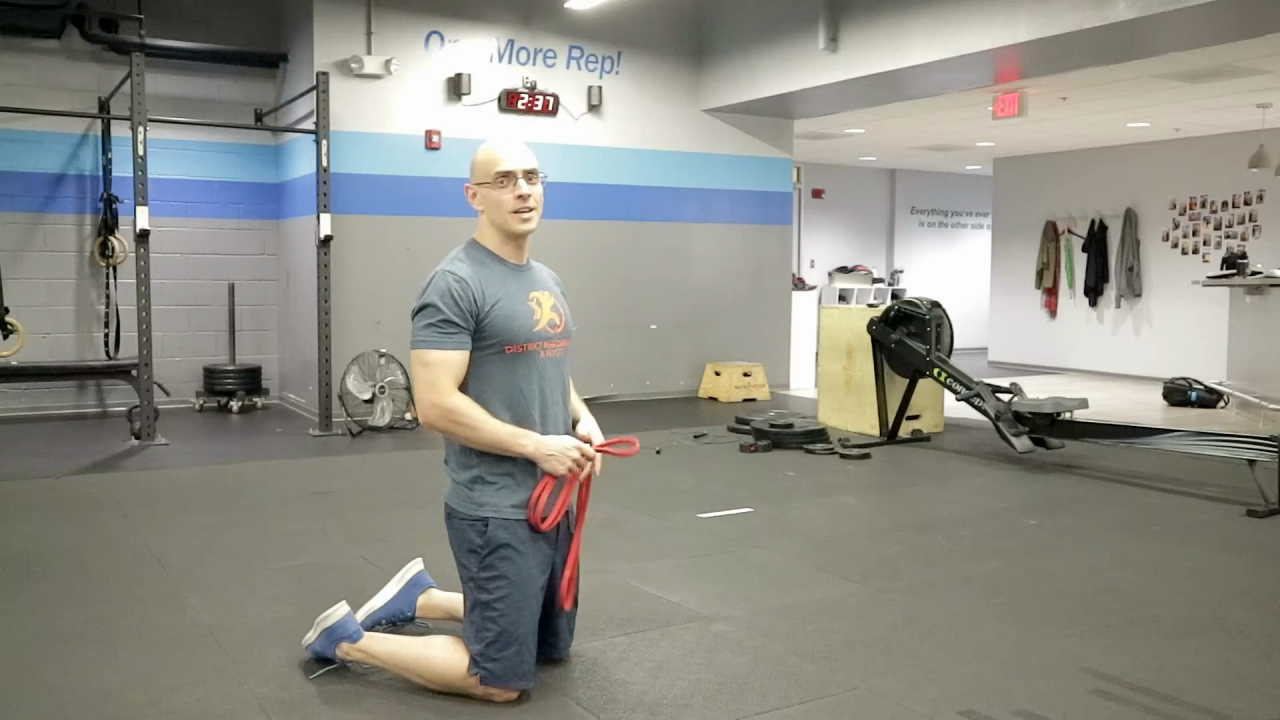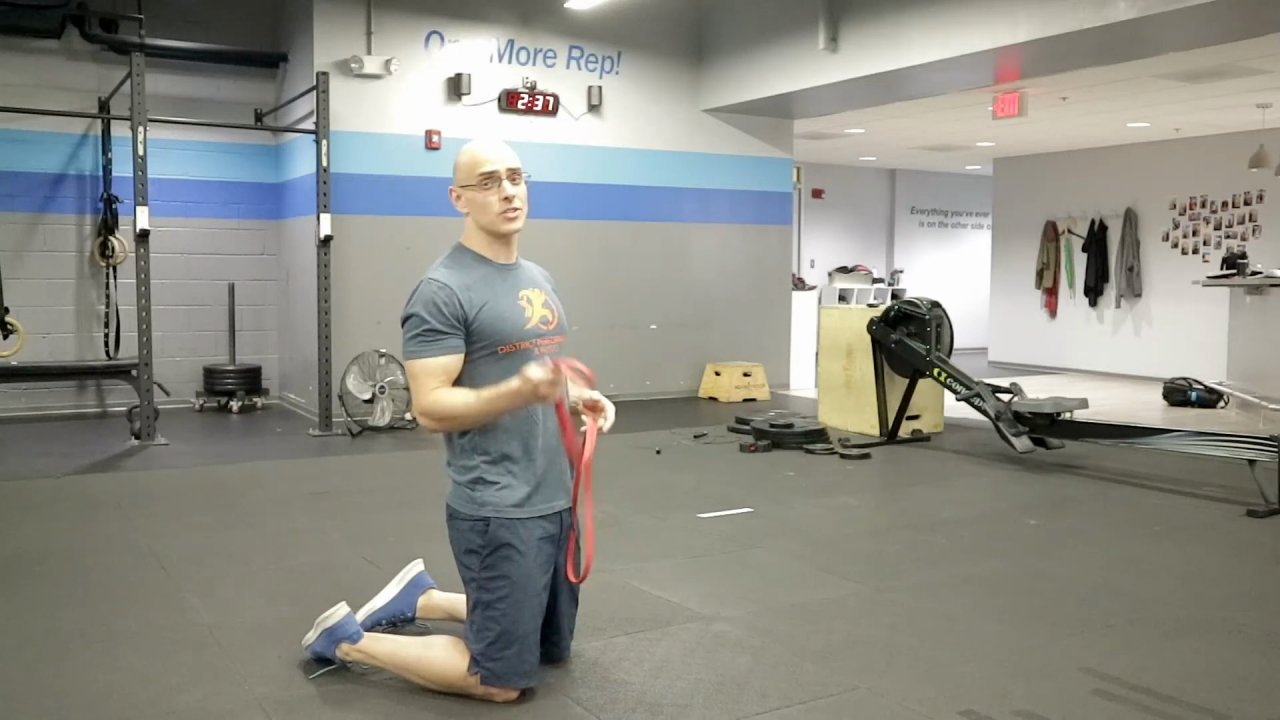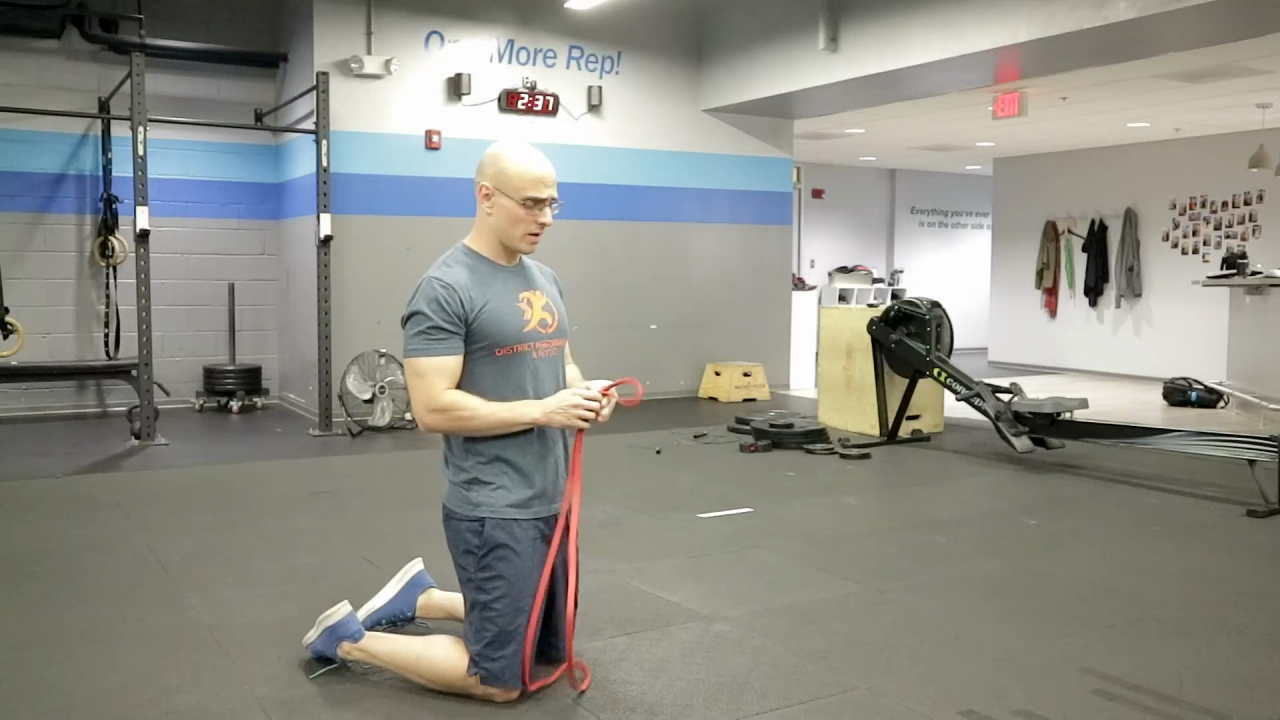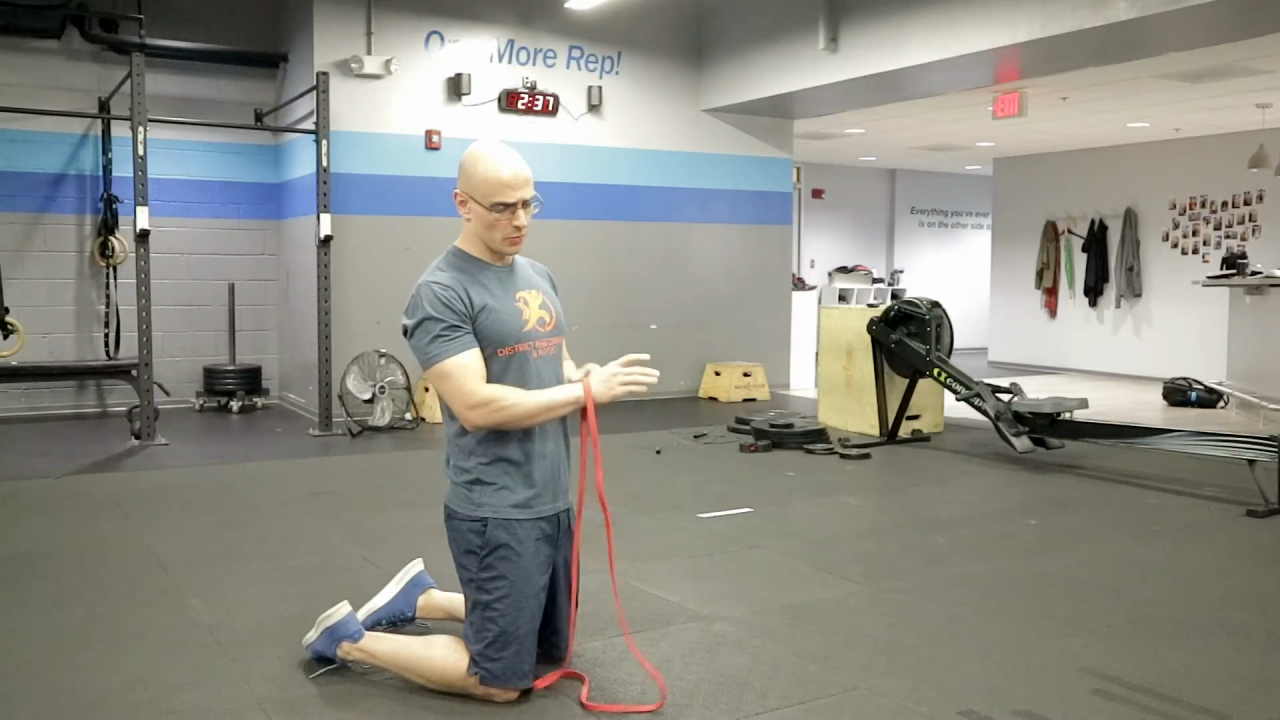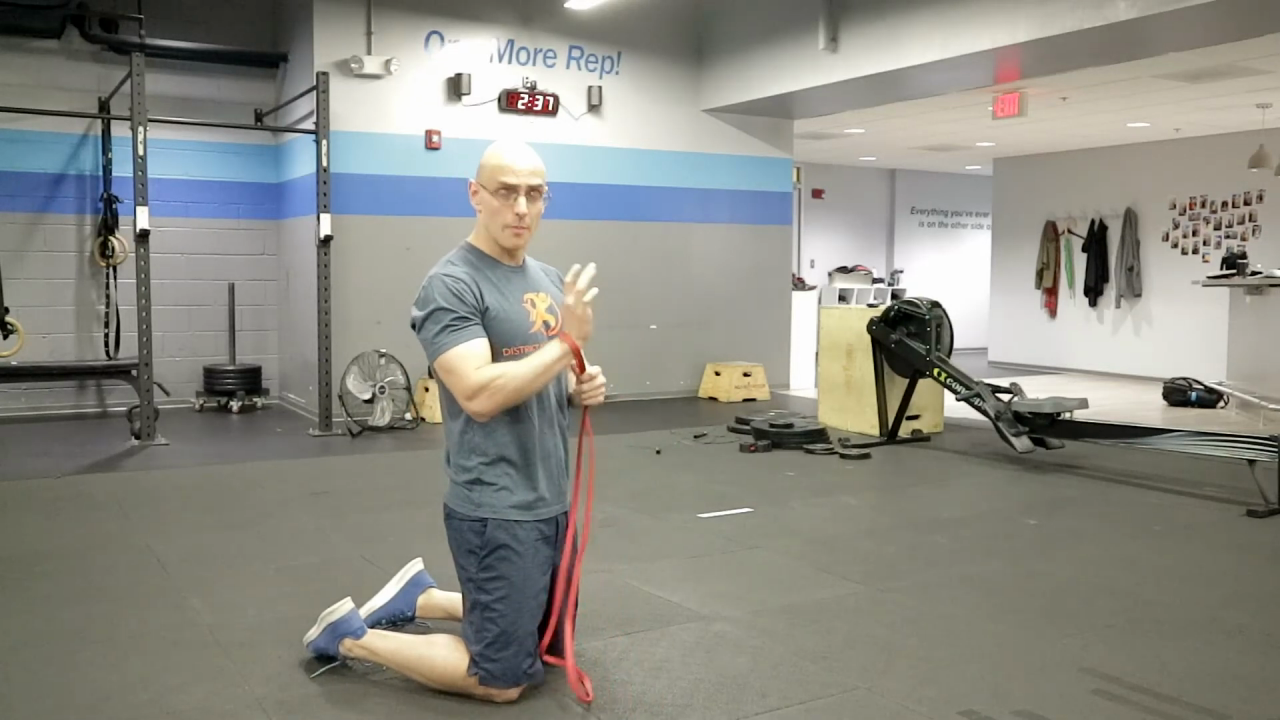
dt=1s
person 1, frame 1
left shoulder: (547, 280)
right shoulder: (455, 284)
right elbow: (436, 404)
left wrist: (582, 417)
right wrist: (536, 445)
right hip: (496, 509)
left knee: (551, 647)
right knee: (502, 679)
left ankle: (421, 597)
right ankle: (348, 640)
person 1, frame 2
left shoulder: (539, 278)
right shoulder: (444, 290)
right elbow: (431, 407)
left wrist: (580, 396)
right wrist: (517, 393)
left hip: (555, 499)
right hip: (497, 509)
left knee: (551, 649)
right knee: (503, 678)
left ankle: (422, 598)
right ankle: (350, 639)
person 1, frame 3
left shoulder: (544, 279)
right shoulder: (445, 289)
right elbow: (433, 409)
left wrist: (584, 393)
right wrist: (541, 411)
left hip: (549, 501)
right hip: (493, 510)
left knee: (550, 651)
right knee: (501, 678)
left ankle: (422, 597)
right ankle: (351, 639)
person 1, frame 4
left shoulder: (538, 277)
right shoulder: (441, 292)
right elbow: (477, 407)
left wrist: (583, 373)
right wrist: (586, 392)
left hip: (552, 501)
right hip: (495, 512)
left knee: (549, 649)
right knee: (503, 679)
left ankle: (421, 598)
right ankle: (351, 640)
person 1, frame 5
left shoulder: (547, 278)
right shoulder: (452, 286)
right elbow: (480, 394)
left wrist: (583, 384)
right wrist: (568, 339)
left hip: (551, 502)
right hip: (495, 510)
left knee: (547, 649)
right knee: (502, 678)
left ankle: (421, 597)
right ankle: (352, 636)
